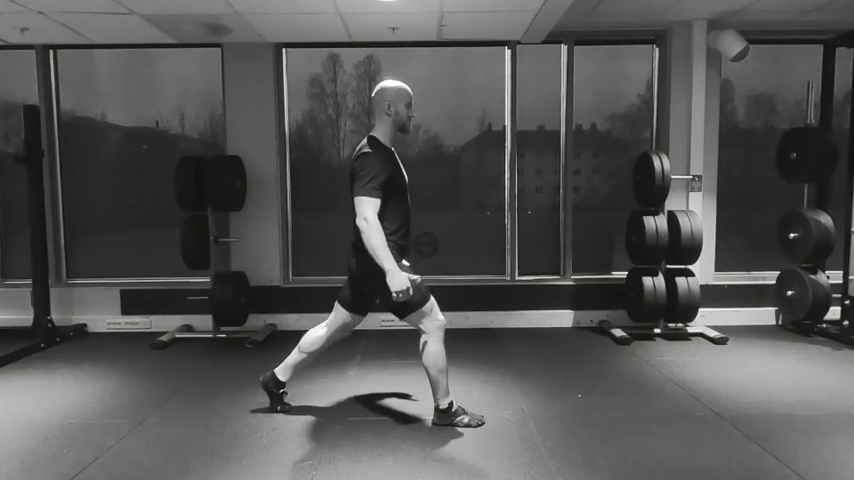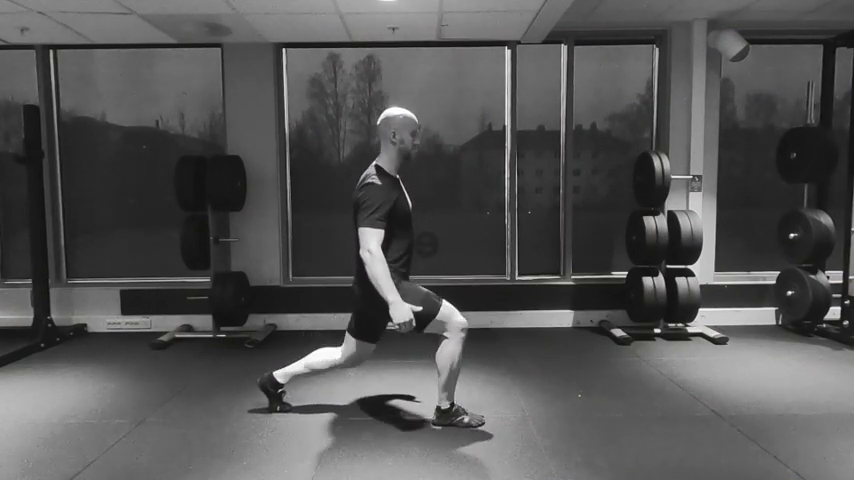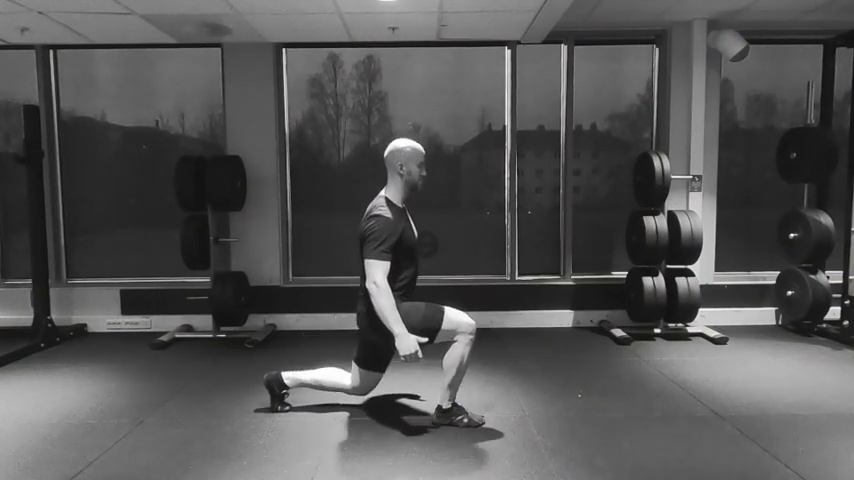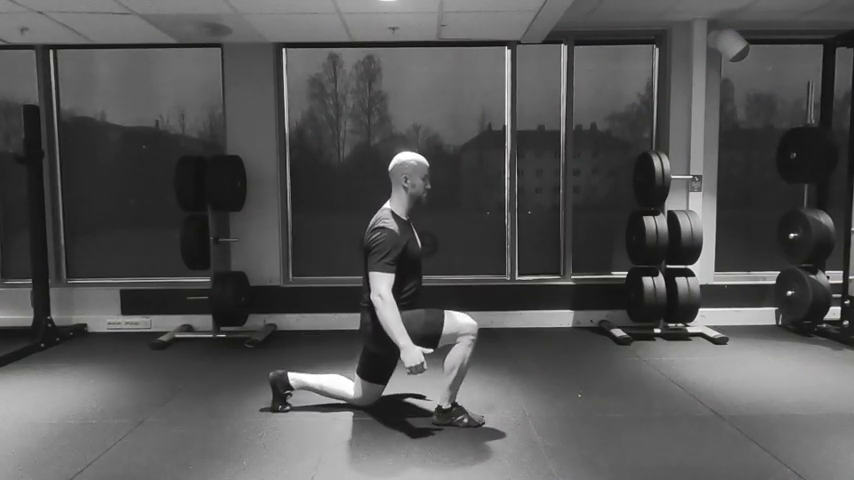
dt=0.5s
person 1, frame 1
left shoulder: (382, 152)
right shoulder: (372, 157)
right elbow: (365, 219)
left wrist: (395, 260)
right wrist: (393, 270)
left hip: (372, 262)
right hip: (378, 263)
left knee: (335, 326)
right knee: (434, 324)
left ankle: (276, 379)
right ankle: (445, 409)
person 1, frame 2
left shoulder: (387, 179)
right shoulder: (377, 187)
right elbow: (369, 251)
left wrist: (397, 292)
right wrist: (395, 302)
left hip: (379, 286)
right hip: (384, 287)
left knee: (349, 356)
right knee: (456, 326)
left ankle: (275, 380)
right ankle: (446, 410)
person 1, frame 3
left shoulder: (394, 208)
right shoulder: (383, 219)
right elbow: (375, 282)
right wrist: (401, 333)
left hip: (384, 313)
right hip: (386, 314)
left knee: (358, 384)
right knee: (465, 328)
left ankle: (281, 380)
right ankle: (446, 409)
person 1, frame 4
left shoulder: (398, 219)
right shoulder: (388, 231)
right elbow: (380, 295)
right wrist: (406, 346)
left hip: (387, 323)
right hip: (387, 324)
left knee: (360, 396)
right knee: (467, 329)
left ankle: (287, 380)
right ankle: (446, 409)
